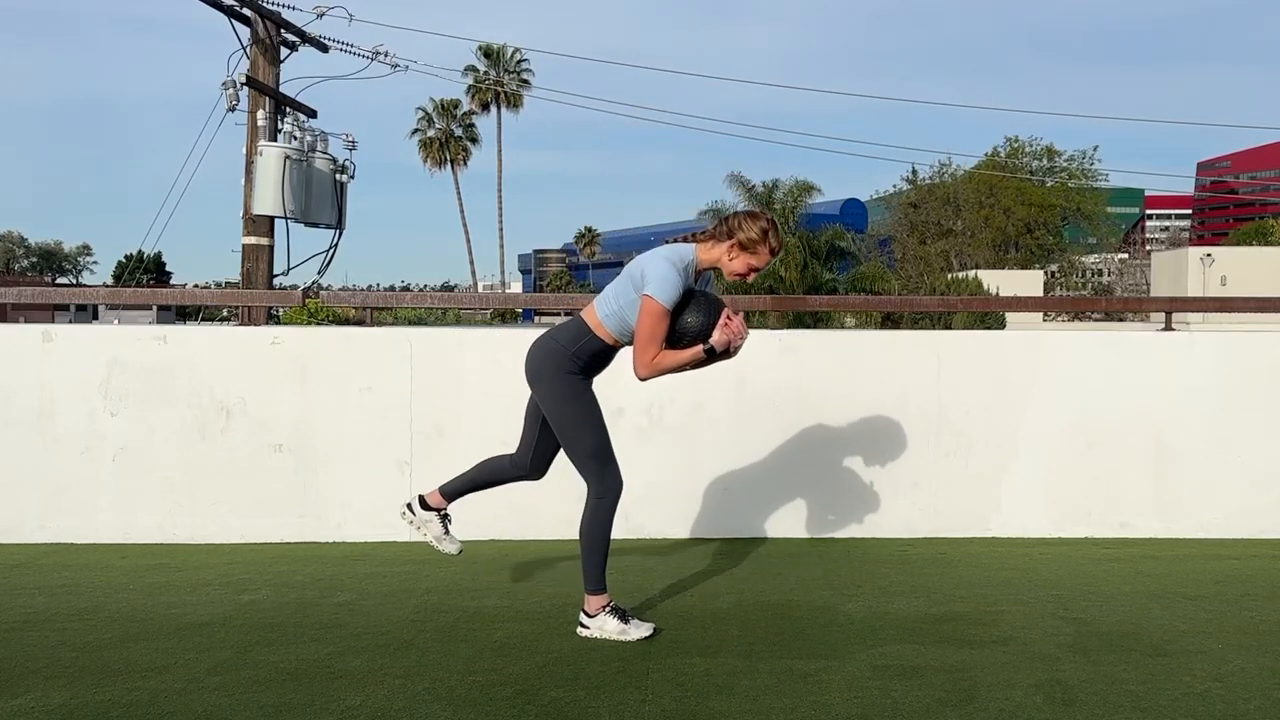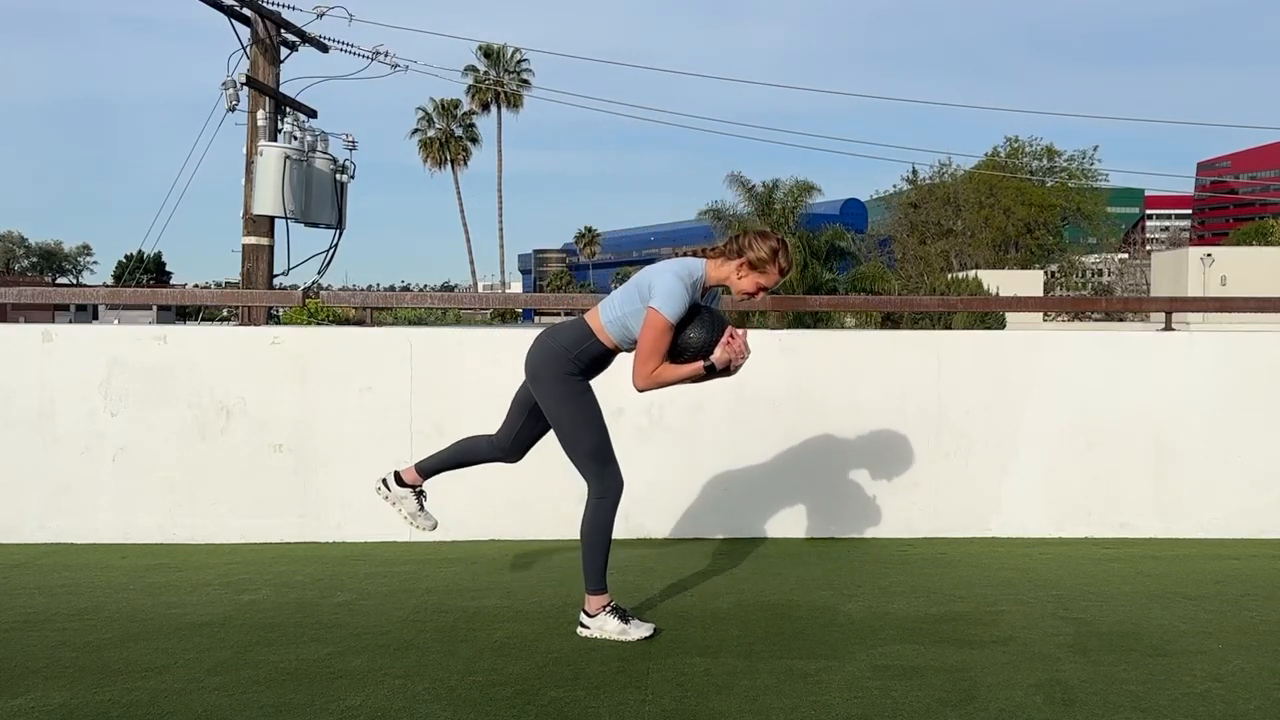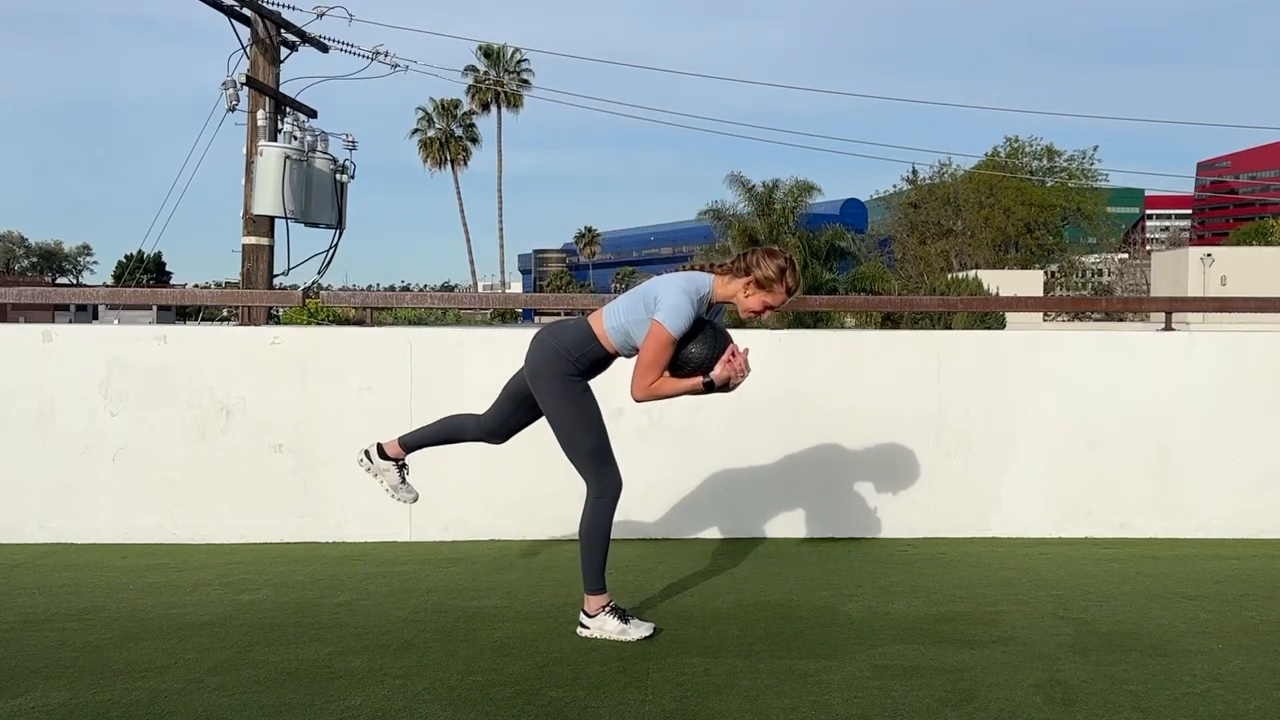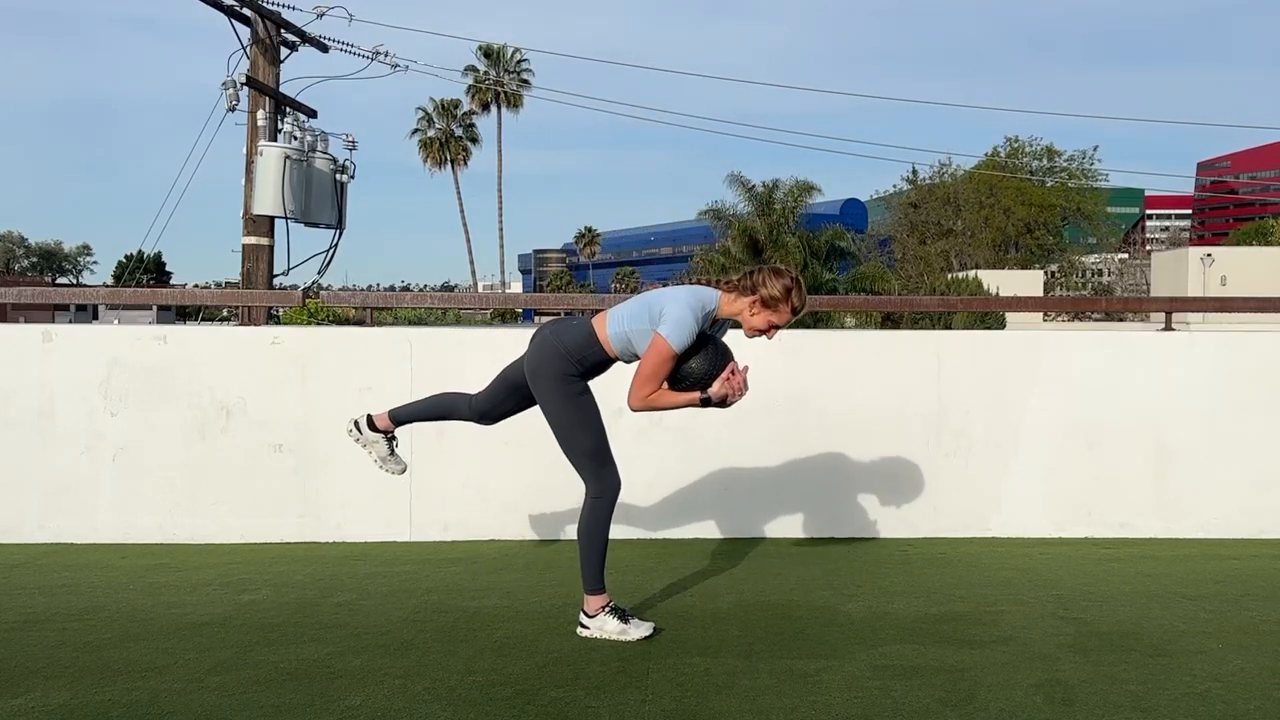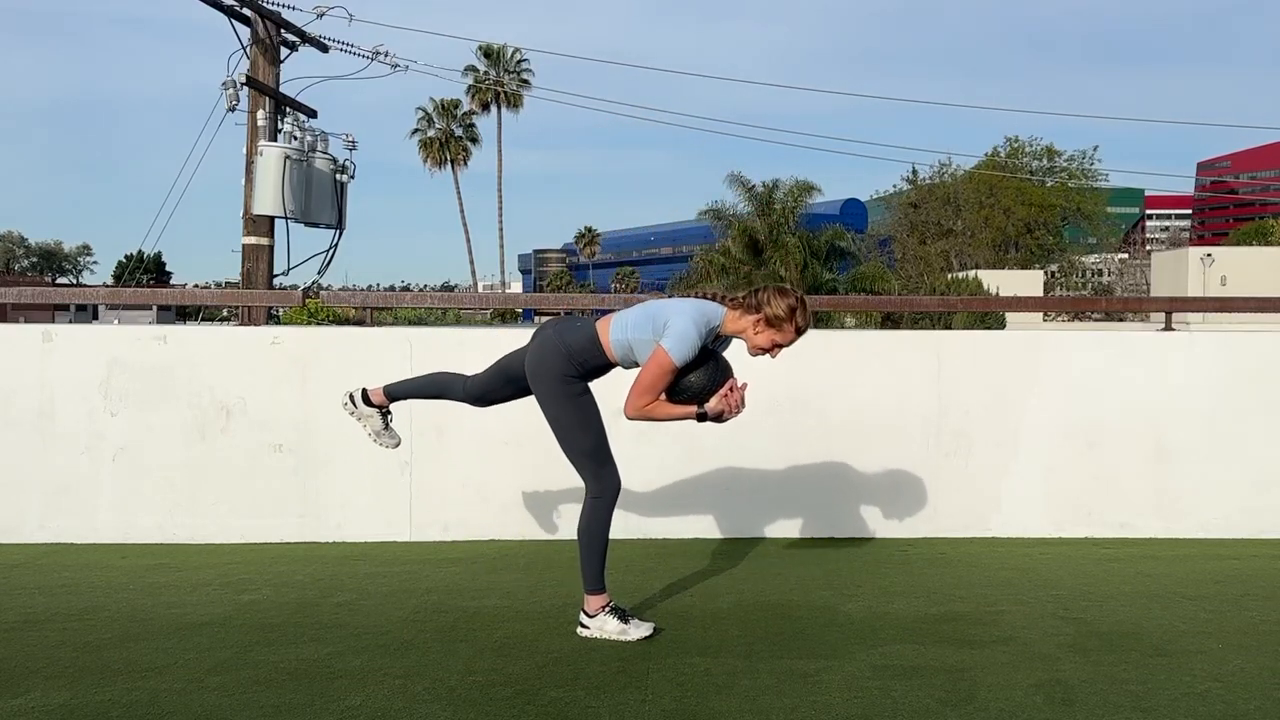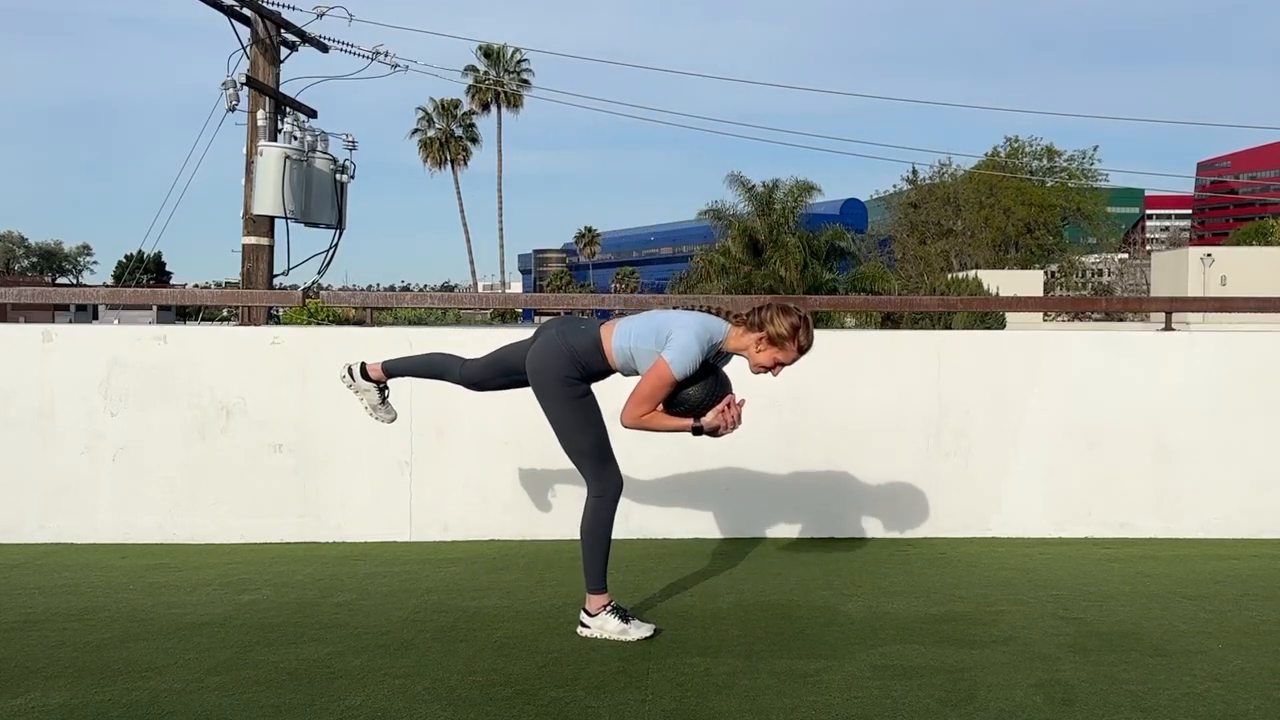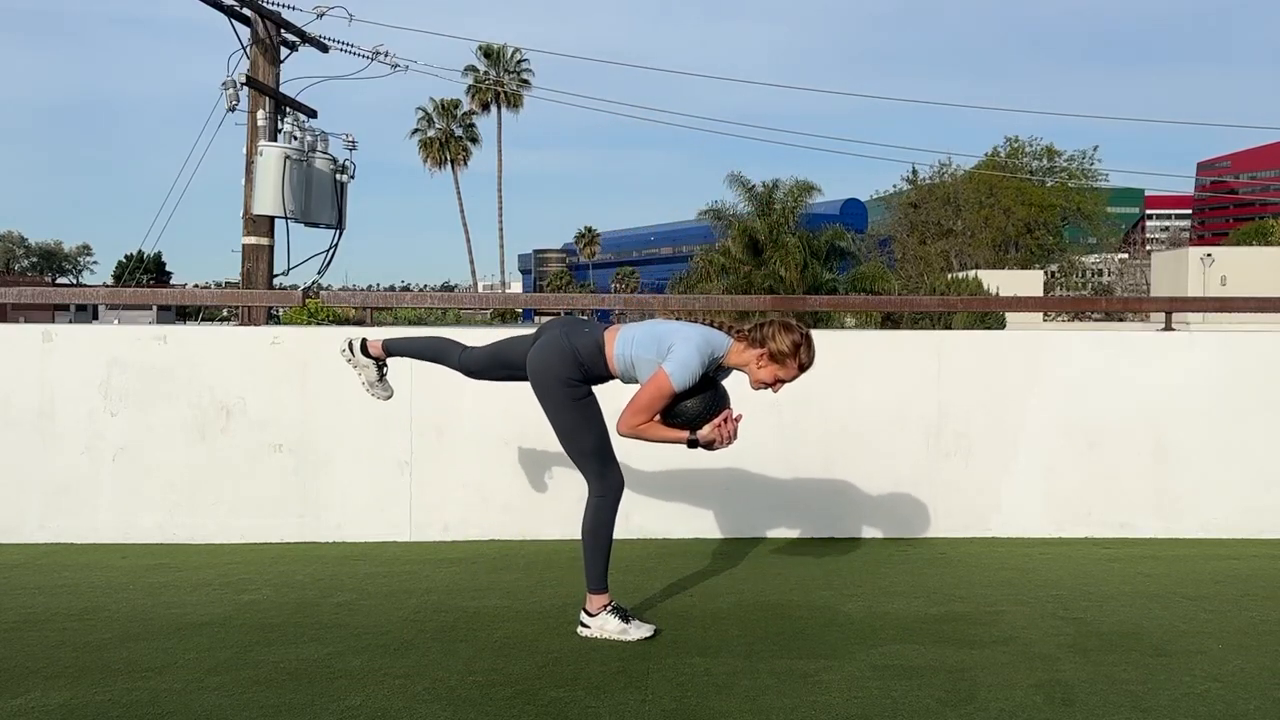
dt=0.1s
person 1, frame 1
left shoulder: (701, 274)
right shoulder: (668, 270)
left elbow: (668, 356)
right elbow: (646, 366)
left wrist: (723, 347)
right wrist: (711, 347)
left hip: (568, 361)
right hip: (561, 366)
left knee: (529, 464)
right knee: (606, 484)
left ankle: (431, 504)
right ankle: (595, 612)
person 1, frame 2
left shoulder: (704, 284)
right shoulder: (677, 285)
left elbow: (677, 361)
right elbow: (645, 378)
left wrist: (722, 362)
right wrist: (712, 366)
left hip: (558, 356)
right hip: (560, 365)
left knee: (508, 448)
right knee: (606, 483)
left ankle: (406, 479)
right ankle: (595, 612)
person 1, frame 3
left shoulder: (710, 298)
right shoulder: (683, 299)
left elbow: (677, 372)
right elbow: (643, 388)
left wrist: (720, 378)
right wrist: (710, 380)
left hip: (558, 353)
right hip: (560, 366)
left knee: (492, 428)
right knee: (605, 484)
left ankle: (390, 451)
right ankle: (595, 611)
person 1, frame 4
left shoulder: (716, 314)
right shoulder: (689, 315)
right elbow: (641, 398)
left wrist: (720, 391)
right wrist: (709, 397)
left hip: (557, 344)
right hip: (559, 364)
left knee: (482, 409)
right knee: (603, 483)
left ankle: (379, 426)
right ankle: (594, 612)
person 1, frame 5
left shoulder: (718, 327)
right shoulder: (692, 328)
right elbow: (637, 406)
left wrist: (716, 405)
right wrist: (705, 410)
left hip: (559, 343)
right hip: (559, 365)
left knee: (474, 388)
right knee: (603, 484)
left ankle: (375, 399)
right ankle: (594, 611)
person 1, frame 6
left shoulder: (721, 340)
right shoulder: (696, 344)
left elbow: (671, 399)
right elbow: (634, 415)
left wrist: (712, 419)
right wrist: (700, 425)
left hip: (562, 339)
right hip: (559, 366)
left knee: (471, 373)
right knee: (605, 483)
left ankle: (372, 375)
right ankle: (595, 611)
person 1, frame 7
left shoulder: (722, 349)
right shoulder: (696, 357)
left elbow: (673, 406)
right elbow: (630, 423)
left wrist: (708, 430)
right wrist: (696, 437)
left hip: (566, 338)
right hip: (561, 367)
left knee: (470, 360)
right knee: (607, 484)
left ankle: (372, 351)
right ankle: (596, 611)
